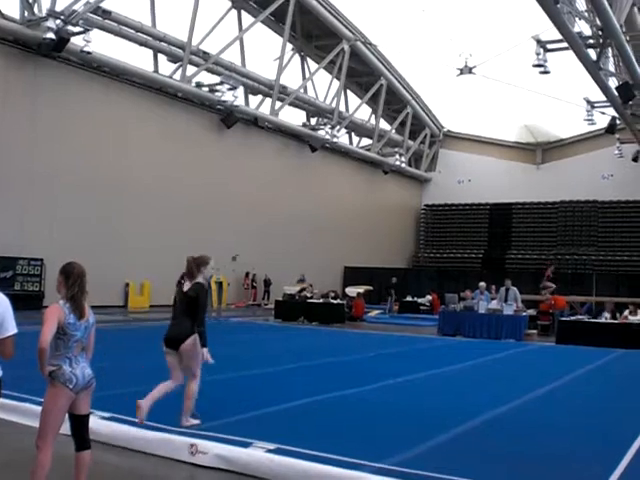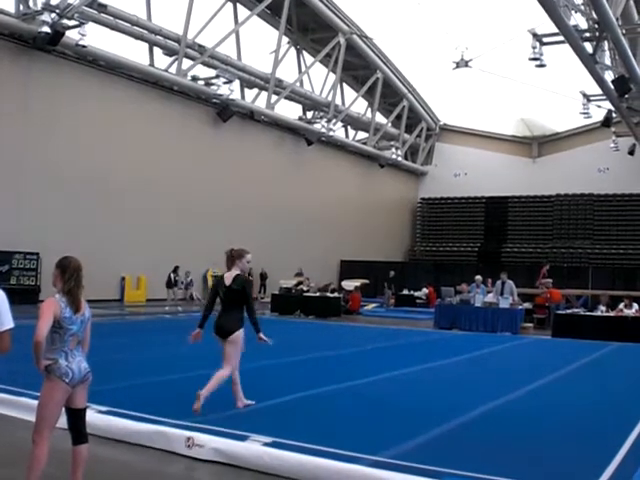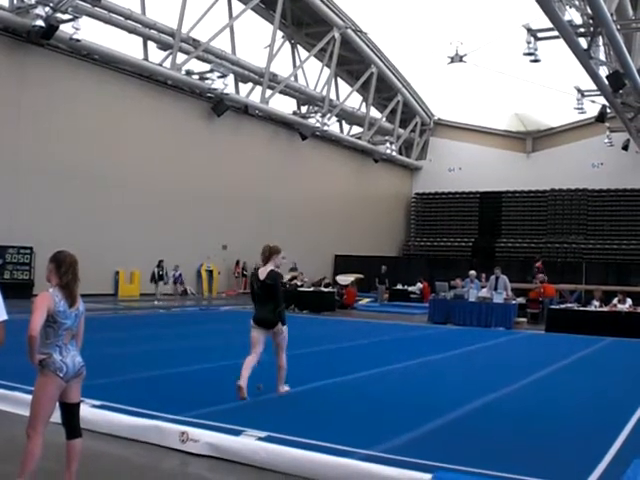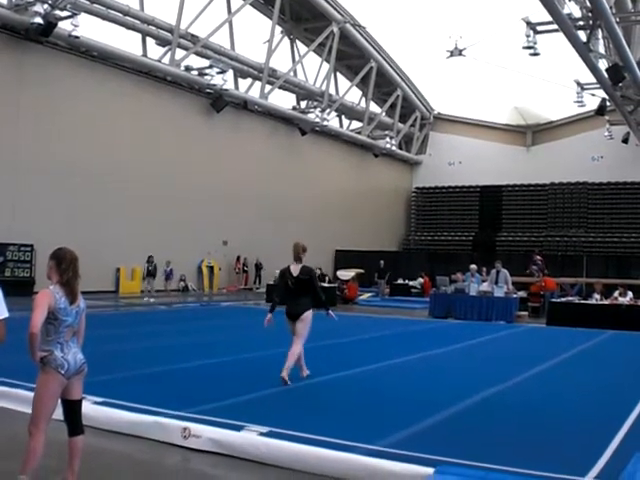
dt=0.5s
person 1, frame 1
left shoulder: (56, 310)
right shoulder: (88, 312)
left elbow: (43, 344)
left wrist: (43, 368)
left hip: (64, 378)
right hip: (85, 375)
left knee: (44, 443)
right knee: (82, 438)
person 1, frame 2
left shoulder: (52, 304)
right shoulder: (84, 305)
left elbow: (39, 338)
left wrist: (39, 361)
left hip: (60, 372)
right hip: (81, 369)
left knee: (40, 437)
right knee: (79, 431)
person 1, frame 3
left shoulder: (46, 298)
right shoulder: (78, 300)
left elbow: (34, 332)
left wrist: (34, 356)
left hip: (54, 367)
right hip: (75, 364)
left knee: (35, 431)
right knee: (73, 426)
person 1, frame 4
left shoulder: (47, 295)
right shoulder: (79, 297)
left elbow: (34, 330)
left wrist: (35, 354)
right wrist: (71, 354)
left hip: (56, 364)
right hip: (77, 361)
left knee: (37, 428)
right knee: (75, 423)
person 2, frame 1
left shoulder: (182, 286)
right shoulder: (202, 289)
right elbow: (200, 320)
right wrist: (204, 347)
left hip: (171, 335)
right hip: (186, 336)
left knee: (176, 379)
right knee: (194, 377)
left ankle: (145, 403)
right ankle: (186, 418)
person 2, frame 2
left shoulder: (219, 280)
right shoulder: (244, 281)
left elbow: (209, 305)
right elbow: (250, 309)
left wrist: (200, 327)
right wrist: (258, 332)
left hip: (220, 325)
right hip: (234, 327)
left knee: (234, 364)
right knee: (228, 368)
left ankle: (240, 400)
right ankle: (203, 393)
person 2, frame 3
left shoulder: (255, 274)
right shoulder: (276, 276)
right elbow: (279, 302)
right wrist: (284, 324)
left hip: (258, 317)
right hip: (274, 318)
left knee: (254, 354)
right knee: (281, 353)
left ankle: (242, 382)
right ankle: (280, 386)
person 2, frame 4
left shoulder: (284, 272)
right shoulder: (309, 271)
left elbow: (278, 294)
right elbow: (317, 292)
left wrist: (271, 312)
right wrist: (327, 309)
left hip: (290, 310)
right hip: (304, 310)
left knee: (298, 341)
right knee: (297, 343)
left ankle: (304, 370)
right ankle: (285, 372)
